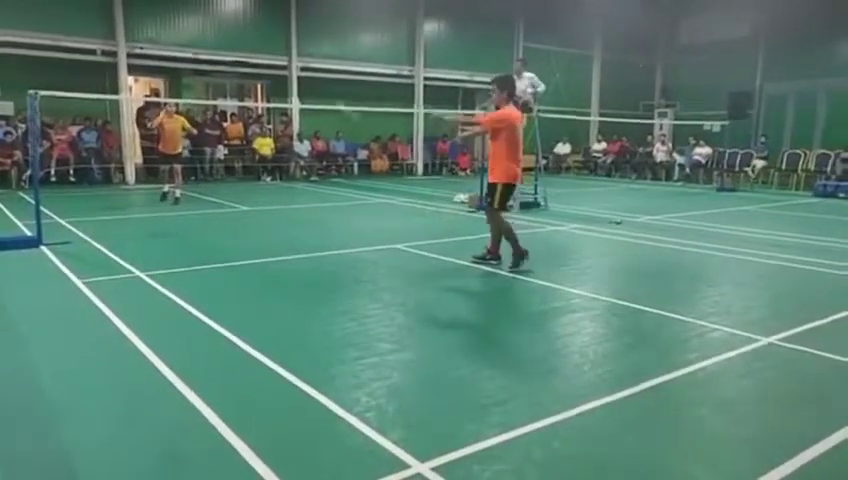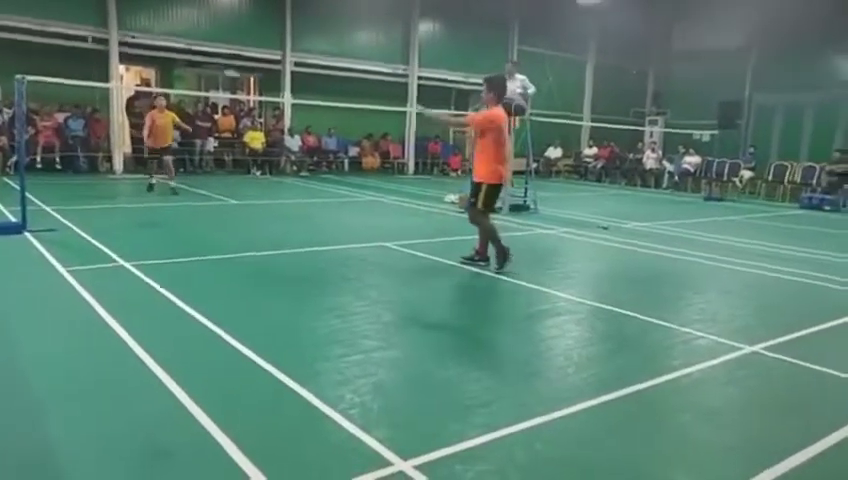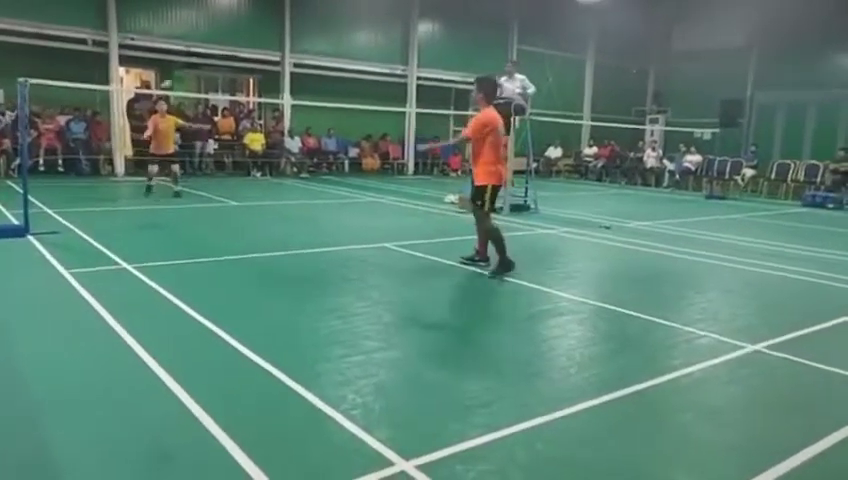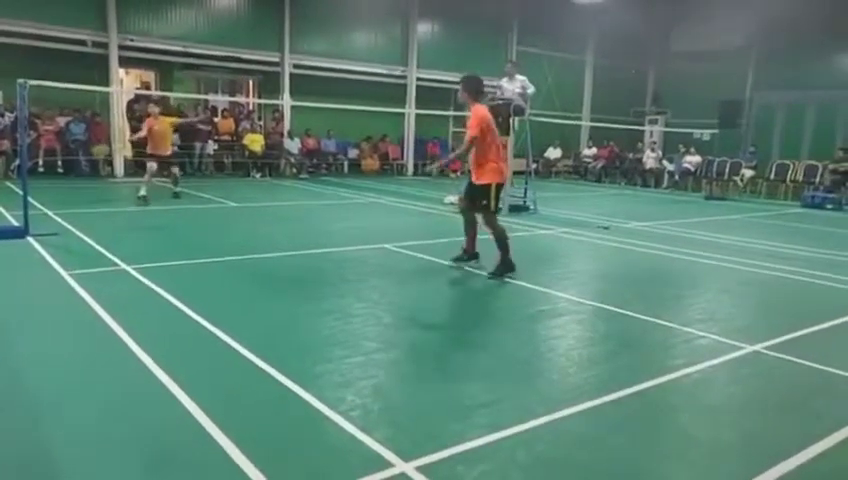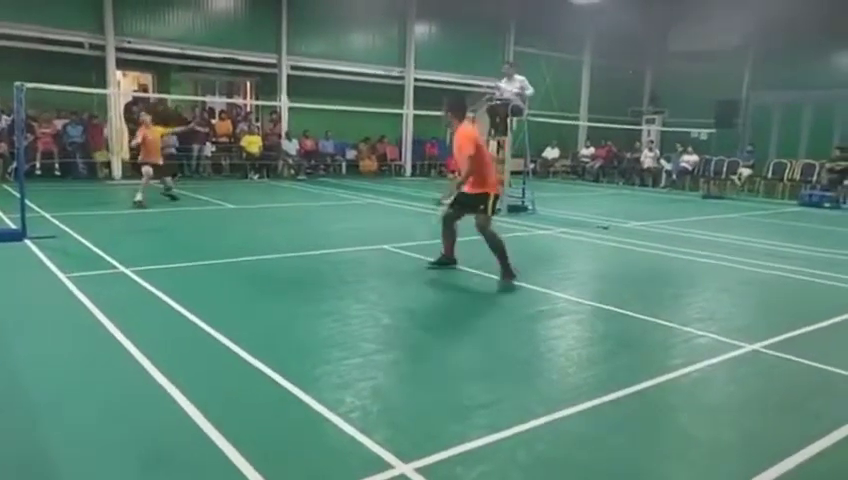
dt=0.2s
person 1, frame 1
left shoulder: (504, 115)
right shoulder: (511, 114)
left elbow: (472, 121)
right elbow: (485, 128)
right wrist: (466, 134)
left hip: (503, 174)
right hip: (501, 173)
left knee: (493, 214)
right knee: (493, 213)
left ankle: (518, 251)
right ankle: (493, 252)
person 1, frame 2
left shoulder: (491, 115)
right shoulder: (497, 114)
left elbow: (459, 121)
left wrist: (431, 114)
left hip: (488, 175)
right hip: (491, 174)
left knee: (475, 214)
right knee: (481, 214)
left ankle: (501, 251)
right ankle: (482, 254)
person 1, frame 3
left shoulder: (485, 117)
right shoulder: (491, 115)
left elbow: (459, 140)
left wrist: (432, 146)
left hip: (488, 176)
right hip: (485, 175)
left knee: (483, 218)
right knee: (480, 215)
left ankle: (505, 260)
right ankle: (481, 254)
person 1, frame 4
left shoulder: (478, 114)
right shoulder: (478, 112)
left elbow: (466, 147)
left wrist: (443, 163)
left hip: (491, 174)
right hip: (480, 173)
left knee: (489, 218)
right knee: (465, 207)
left ankle: (506, 262)
right ankle: (469, 251)
person 1, frame 5
left shoulder: (465, 133)
right shoulder: (461, 132)
left elbow: (469, 169)
left wrist: (456, 187)
right wrist: (458, 186)
left hip: (485, 188)
right hip: (471, 187)
left knee: (483, 226)
right knee: (448, 216)
left ankle: (507, 271)
right ankle: (448, 257)
